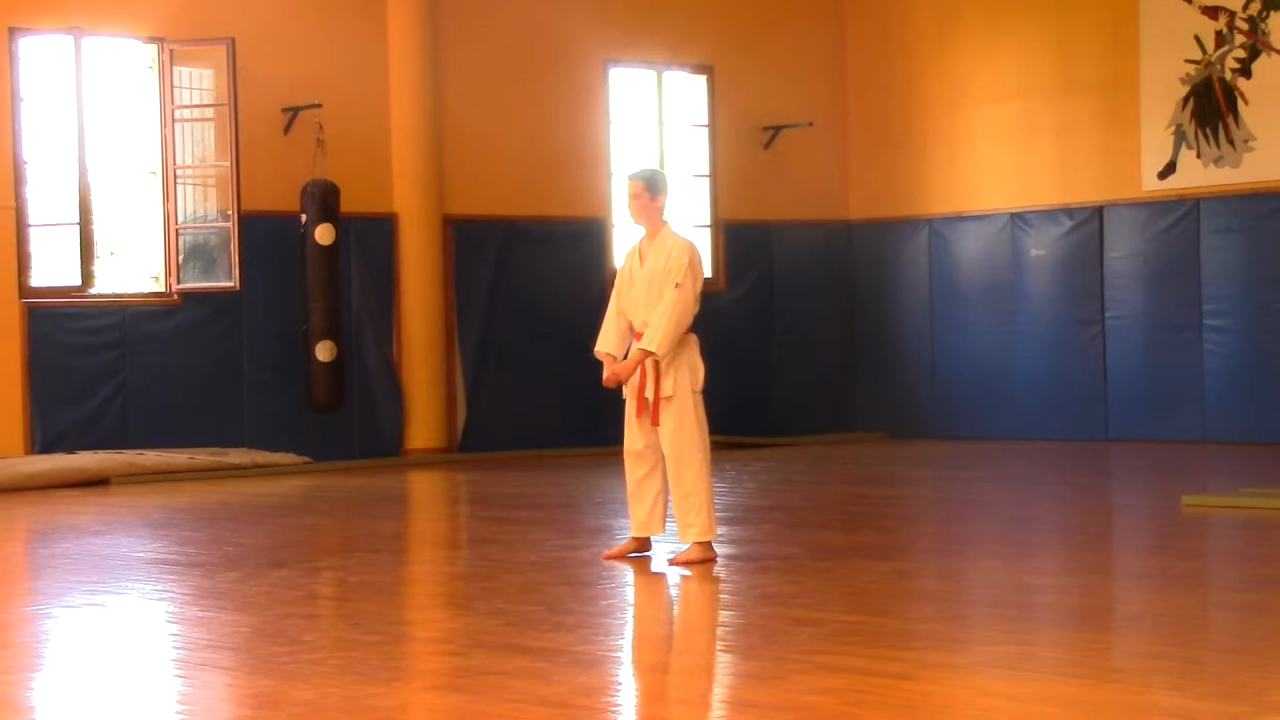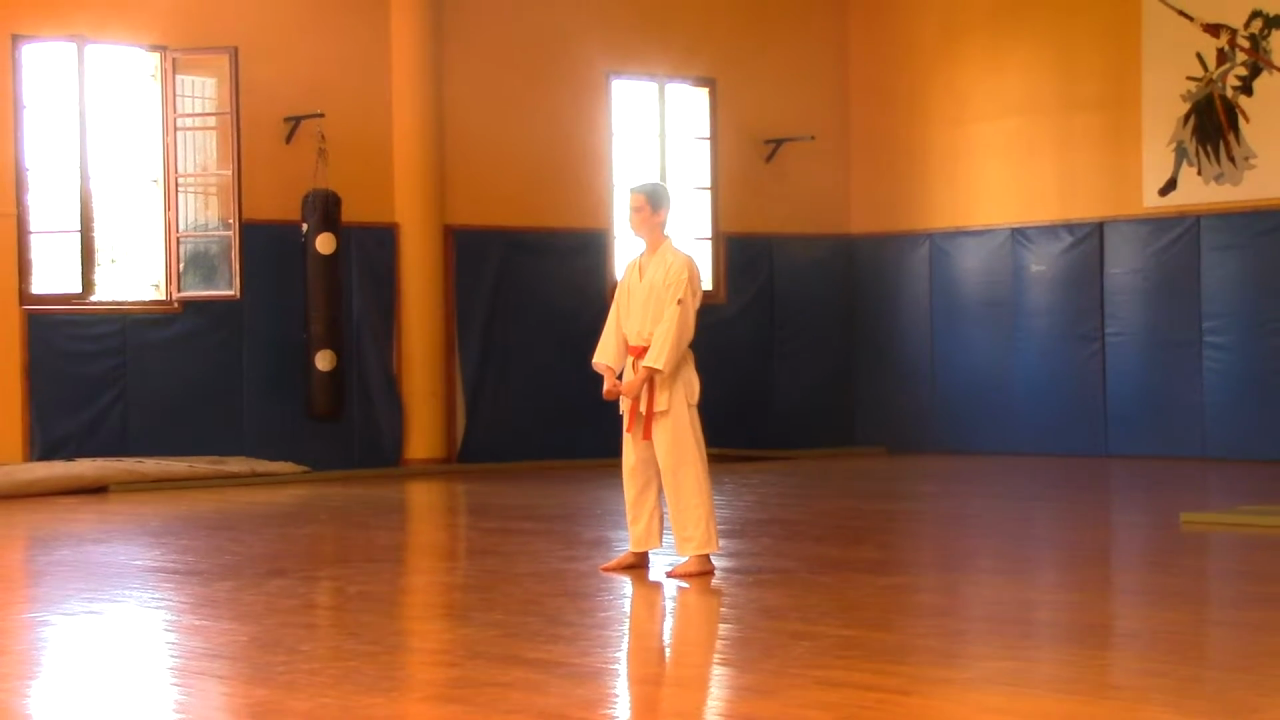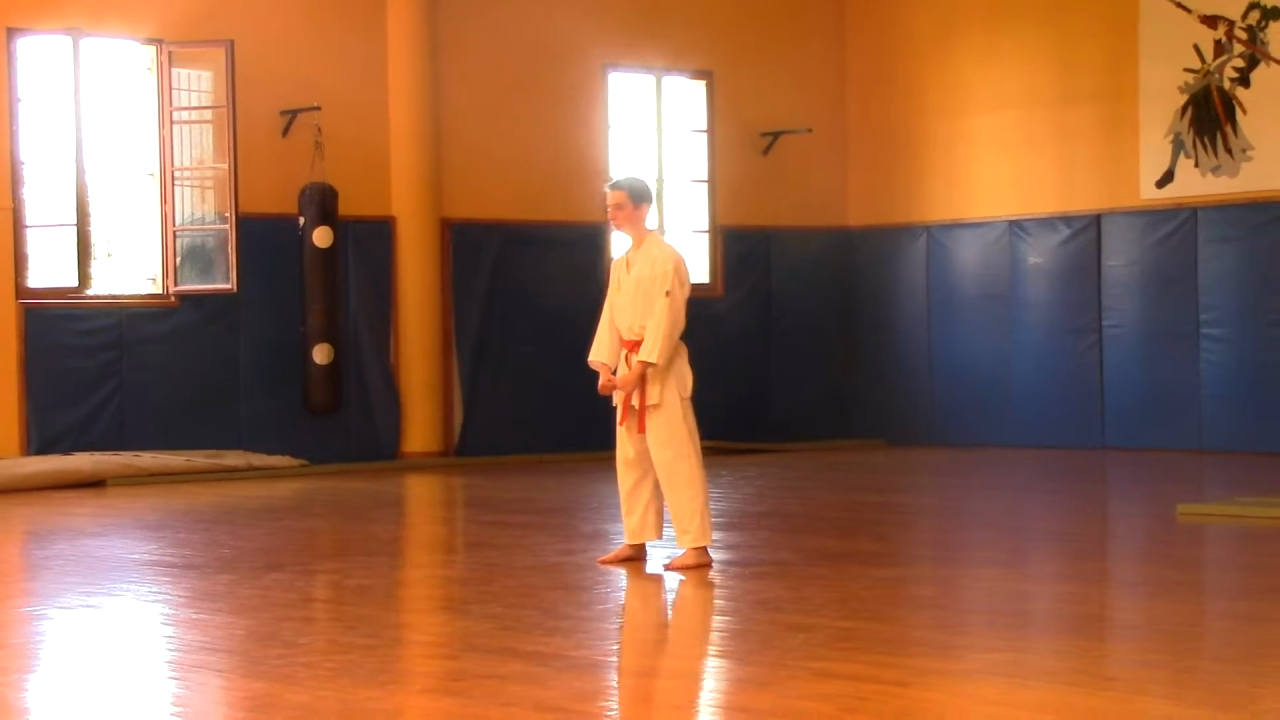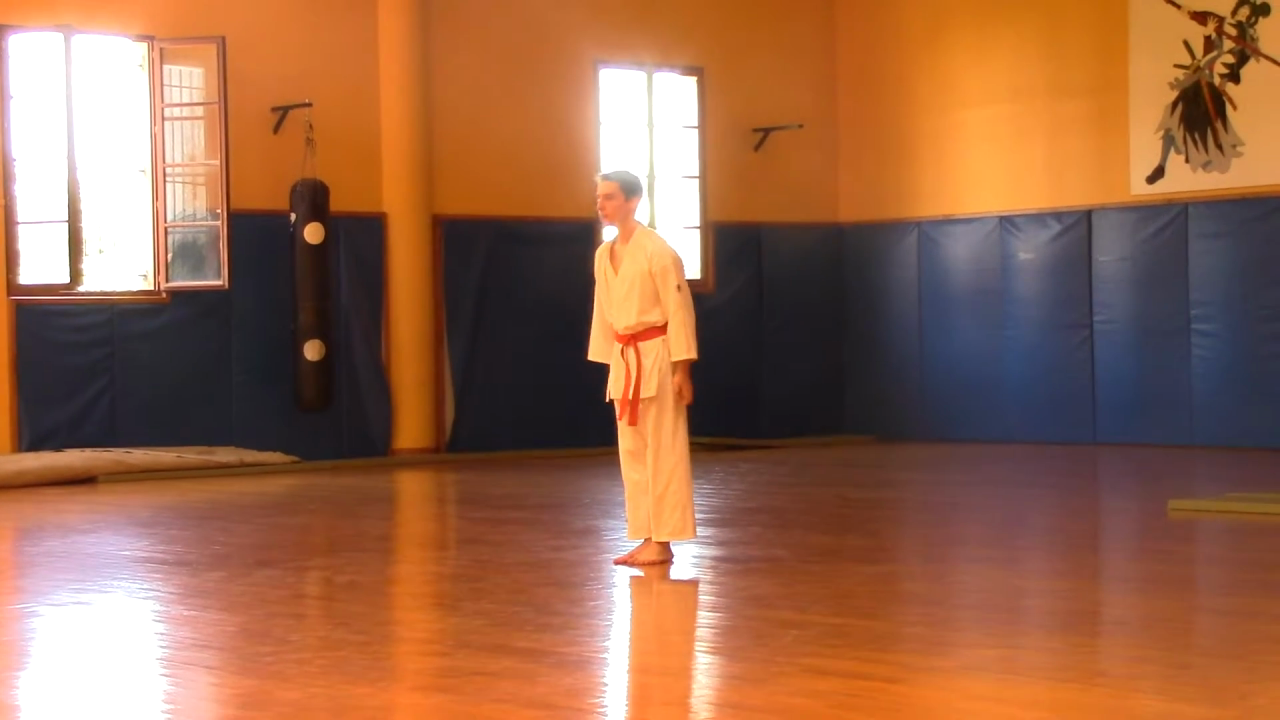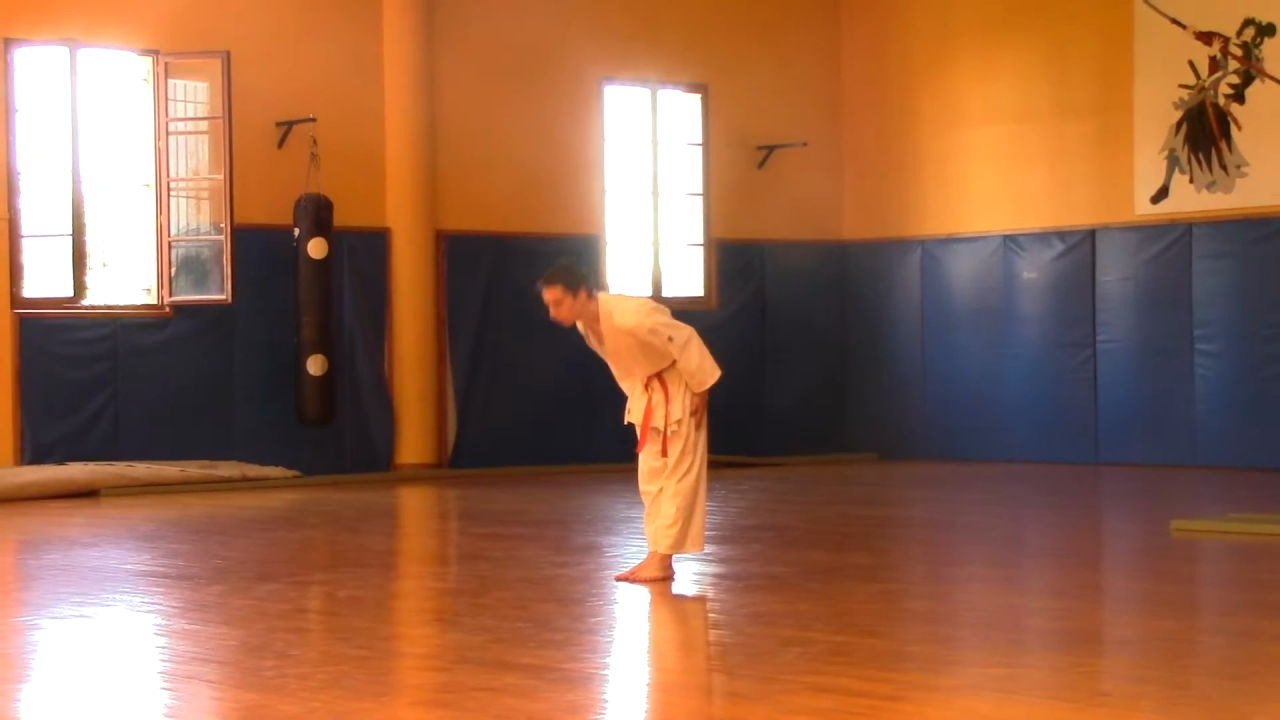
dt=1s
person 1, frame 1
left shoulder: (681, 250)
right shoulder: (633, 255)
left elbow: (673, 313)
right elbow: (619, 310)
left wrist: (634, 359)
right wrist: (611, 359)
left hip: (673, 360)
right hip: (640, 361)
left knee: (684, 452)
right knee: (639, 450)
left ankle: (701, 541)
right ankle: (641, 533)
person 1, frame 2
left shoulder: (680, 265)
right shoulder: (633, 269)
left elbow: (675, 328)
right elbow: (617, 322)
left wrist: (644, 375)
right wrist: (610, 372)
left hip: (668, 376)
right hip: (634, 374)
left knee: (681, 465)
right knee: (636, 466)
left ankle: (700, 554)
right ankle: (639, 548)
person 1, frame 3
left shoulder: (665, 258)
right shoulder: (621, 263)
left elbow: (666, 320)
right elbow: (611, 319)
left wrist: (640, 368)
right wrist: (605, 368)
left hip: (660, 369)
right hip: (629, 367)
left knee: (675, 458)
right knee: (631, 460)
left ankle: (696, 546)
right ankle: (636, 540)
person 1, frame 4
left shoulder: (657, 251)
right shoulder: (603, 254)
left elbow: (679, 310)
left wrist: (682, 368)
right wrist: (611, 365)
left hip: (655, 358)
right hip: (624, 360)
left knee: (662, 453)
right knee: (632, 455)
left ankle: (662, 542)
right ankle: (647, 538)
person 1, frame 5
left shoulder: (631, 316)
right shoulder: (584, 323)
left elbow: (685, 342)
left wrist: (700, 392)
right wrist: (637, 396)
left hip: (679, 389)
right hip: (647, 393)
left knee: (678, 473)
right knee: (651, 477)
left ankle: (663, 559)
right ankle: (656, 556)
